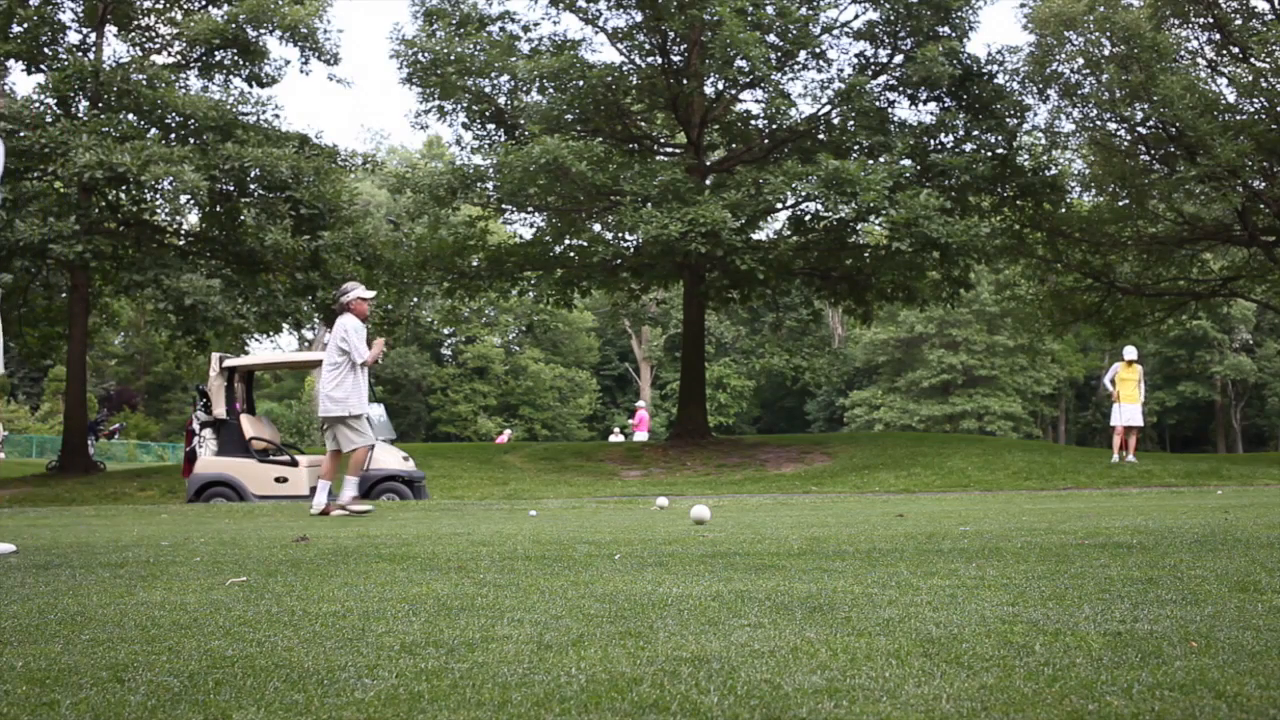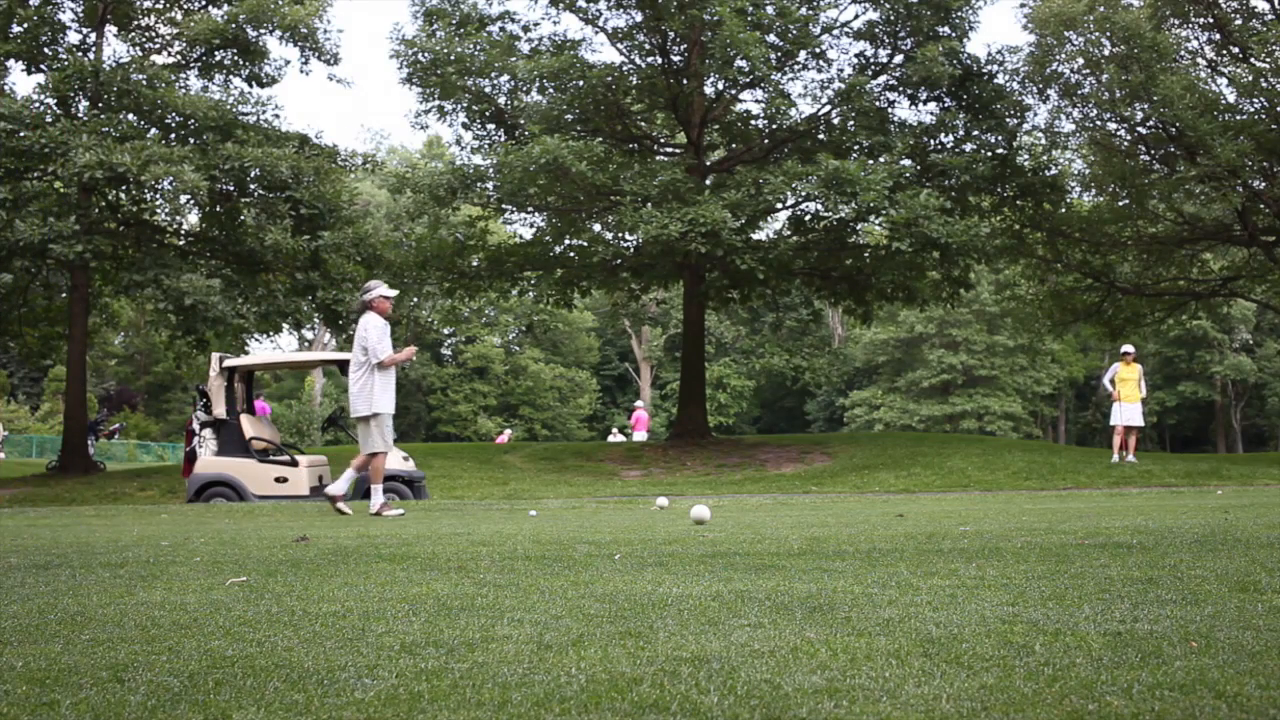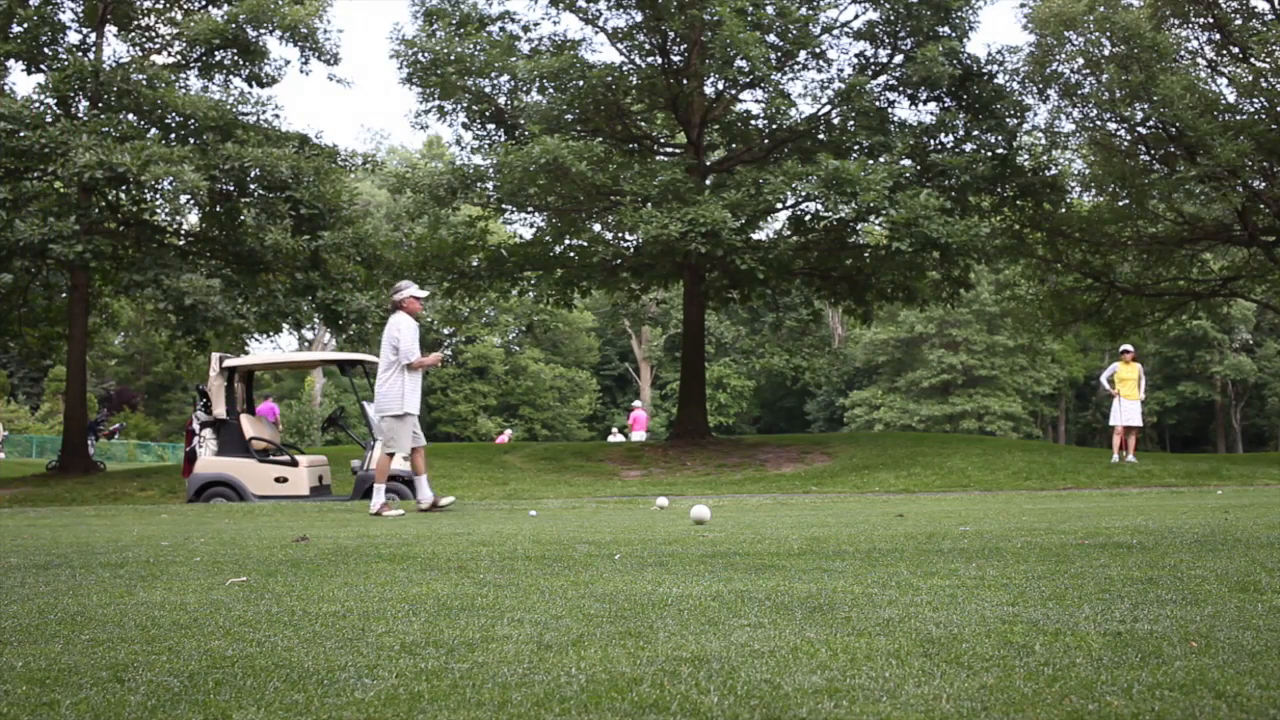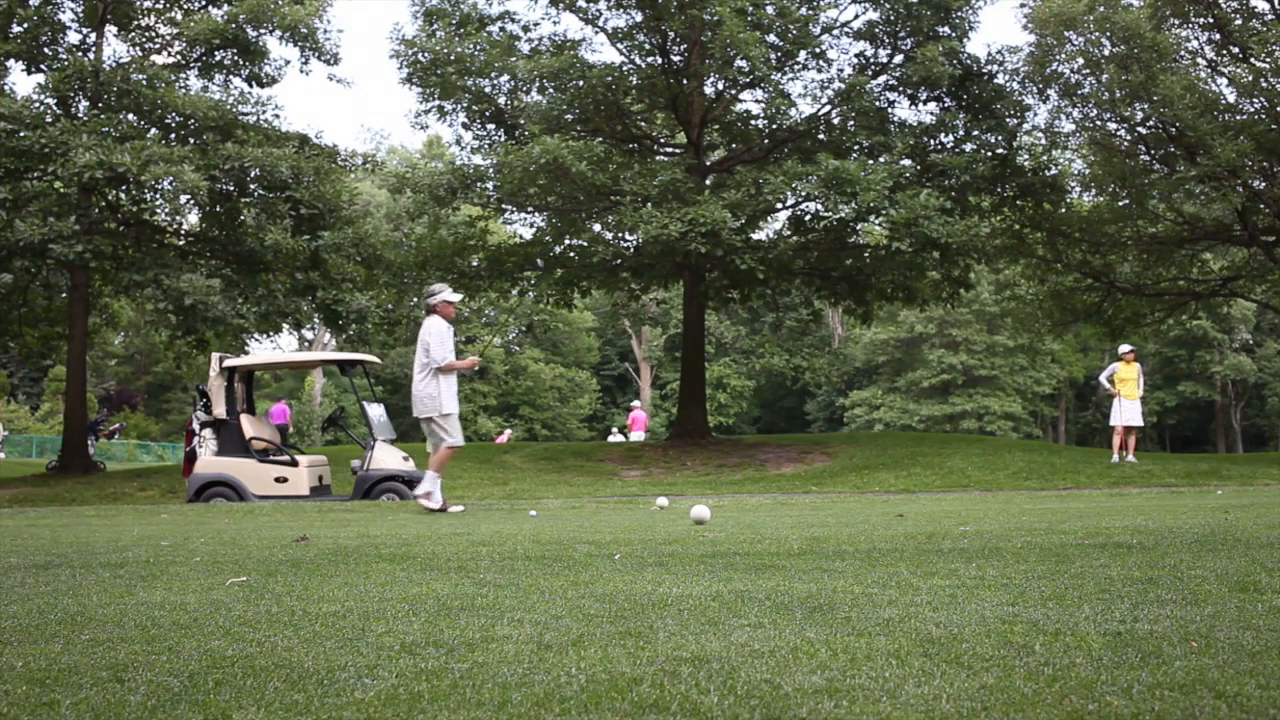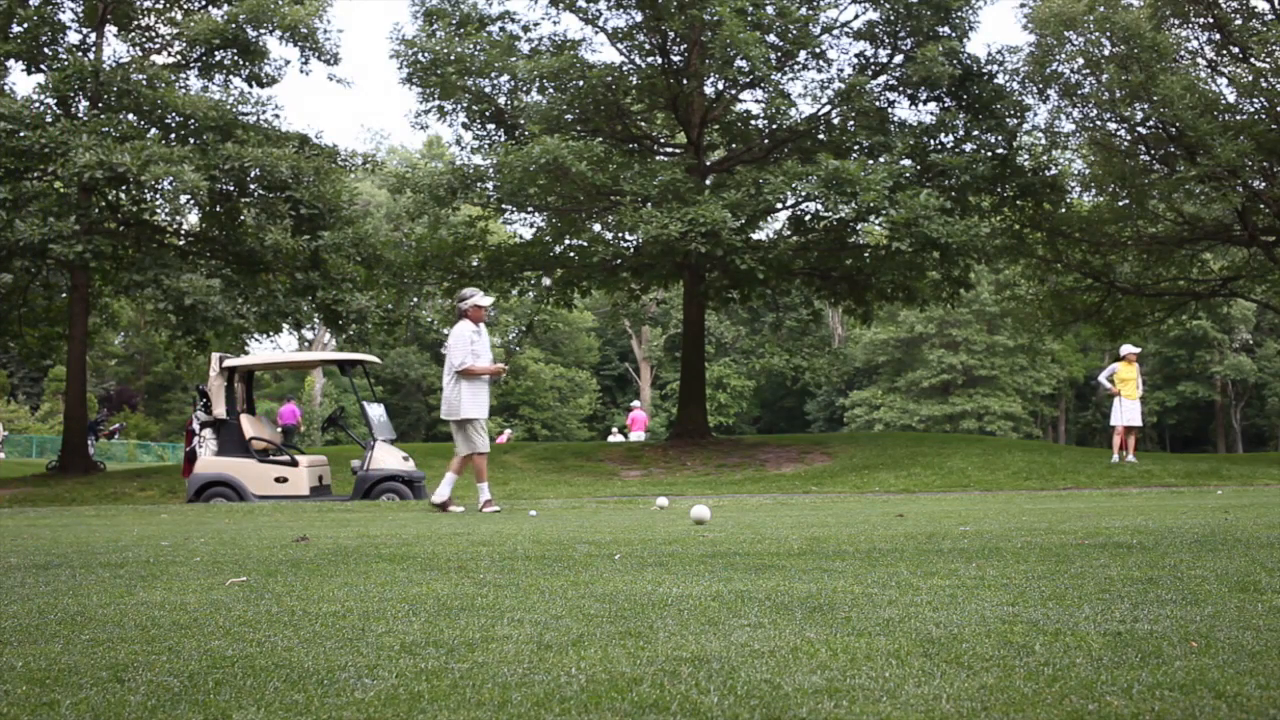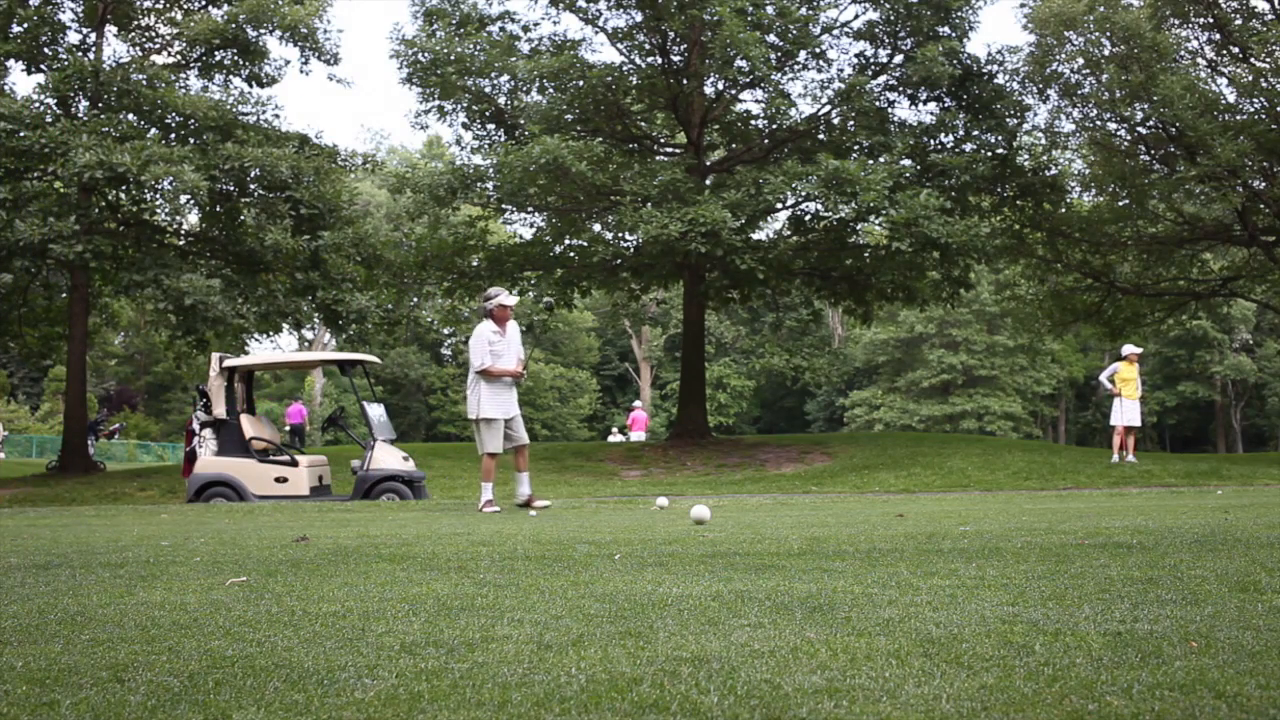
dt=0.4s
person 1, frame 1
left shoulder: (344, 323)
right shoulder: (350, 324)
right elbow: (364, 360)
left wrist: (373, 351)
right wrist: (377, 348)
left hip: (337, 398)
right hip: (343, 399)
left knee: (336, 450)
right knee: (363, 444)
left ankle: (320, 502)
right ankle: (347, 496)
person 1, frame 2
left shoulder: (371, 322)
right shoulder: (374, 323)
right elbow: (383, 360)
left wrist: (399, 357)
right wrist: (403, 356)
left hip: (371, 397)
right hip: (372, 398)
left knee: (372, 450)
right knee: (379, 449)
left ankle: (338, 488)
right ankle: (377, 502)
person 1, frame 3
left shoulder: (397, 322)
right shoulder: (404, 323)
right elbow: (412, 361)
left wrist: (426, 361)
right wrist: (431, 360)
left hip: (401, 398)
right hip: (398, 398)
left knee: (417, 446)
right knee: (391, 449)
left ankle: (426, 498)
right ankle: (378, 502)
person 1, frame 4
left shoulder: (436, 325)
right shoulder: (437, 326)
right elbow: (442, 363)
left wrist: (462, 364)
right wrist: (465, 364)
left hip: (436, 396)
right hip: (436, 397)
left knee: (439, 447)
right knee: (452, 443)
left ankle: (435, 499)
right ankle: (425, 489)
person 1, frame 5
left shoulder: (481, 329)
right shoulder: (461, 332)
left elbow: (484, 361)
right elbow: (462, 367)
left wrist: (494, 369)
right wrist: (490, 370)
left hip: (475, 400)
right hip: (464, 401)
left knee: (466, 451)
right knee: (479, 450)
left ankle: (442, 495)
right ankle: (485, 498)
person 1, frame 6
left shoulder: (513, 326)
right shoulder: (482, 332)
left elbow: (519, 356)
right elbow: (482, 367)
left wrist: (518, 369)
right wrist: (509, 373)
left hip: (508, 398)
right hip: (488, 401)
left knee: (521, 444)
right knee: (491, 450)
left ankle: (524, 494)
right ankle: (486, 498)
